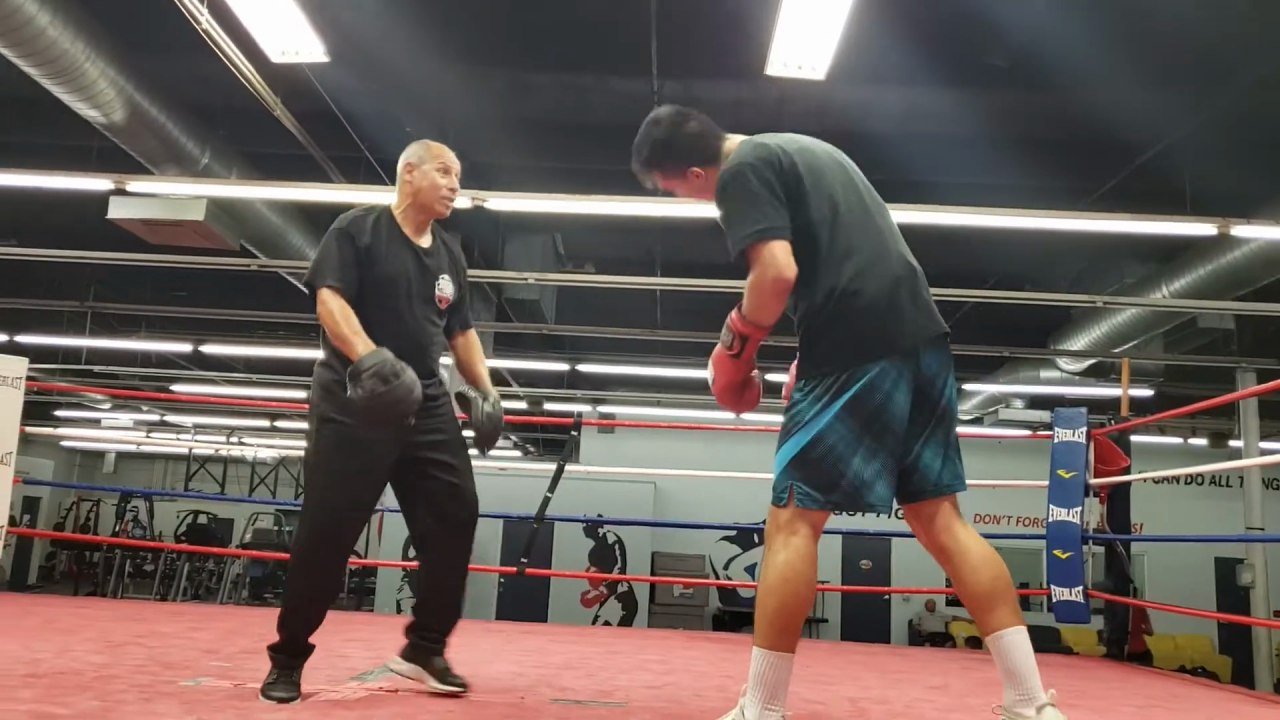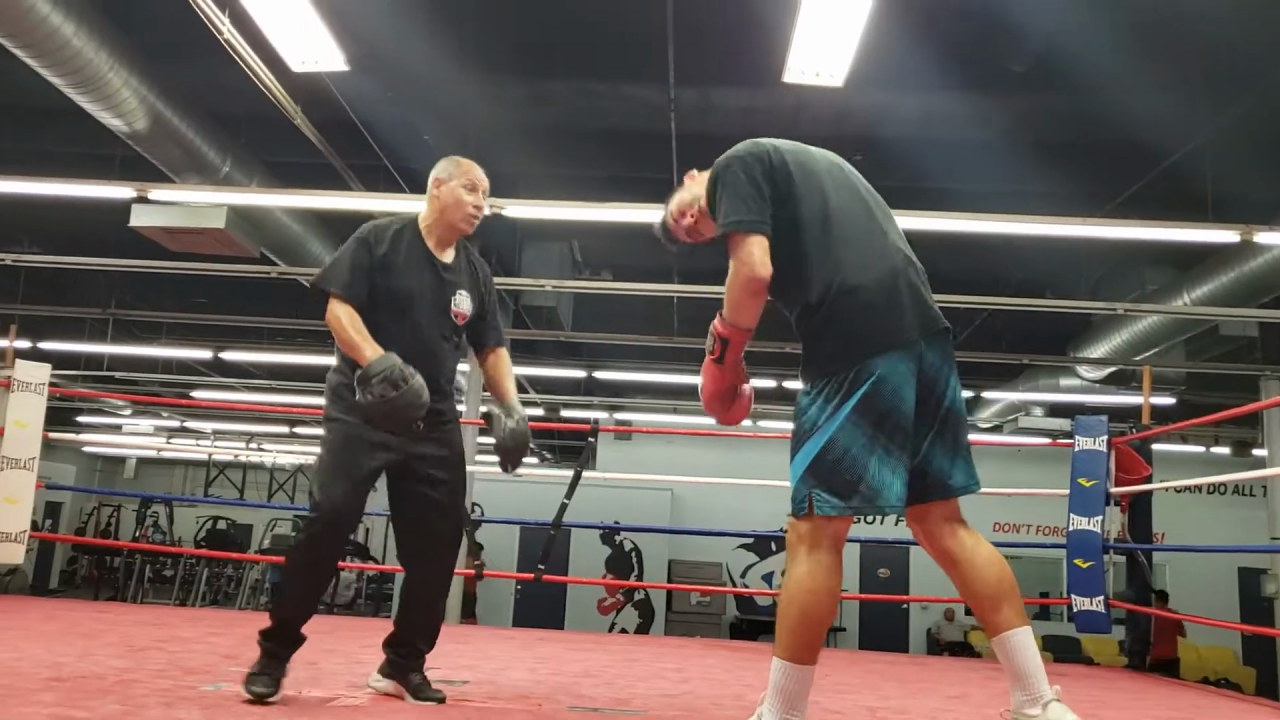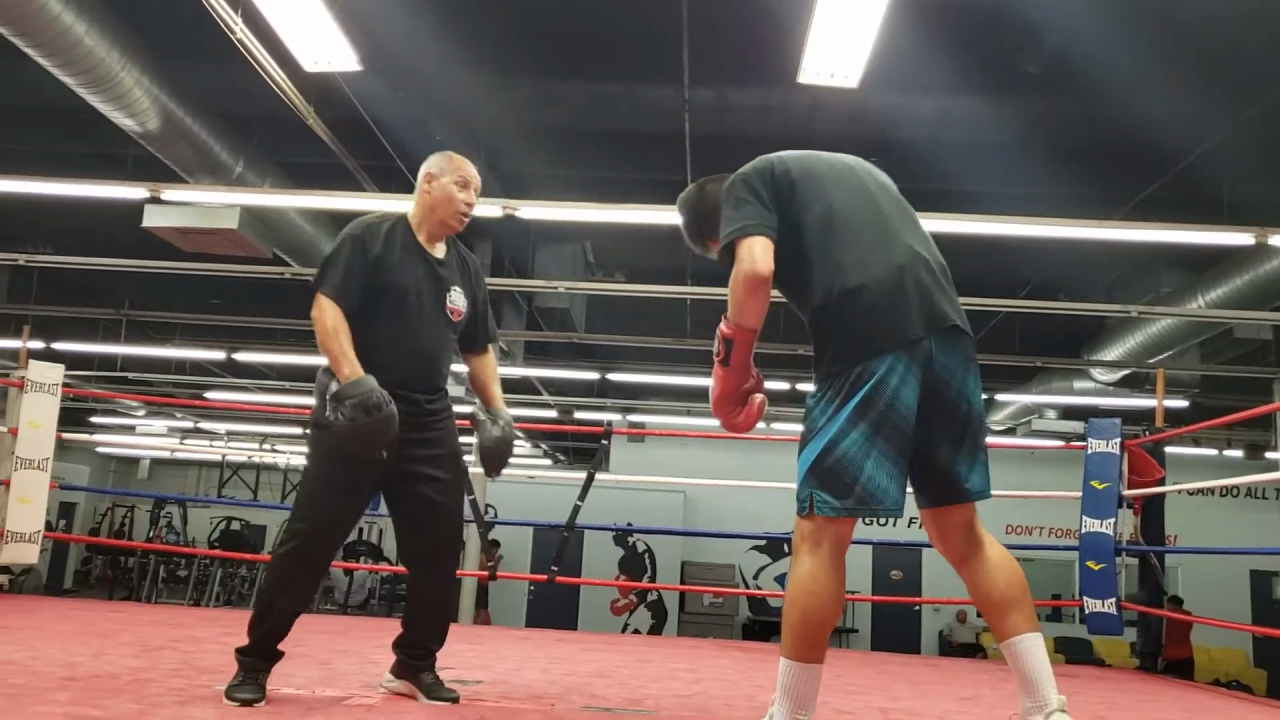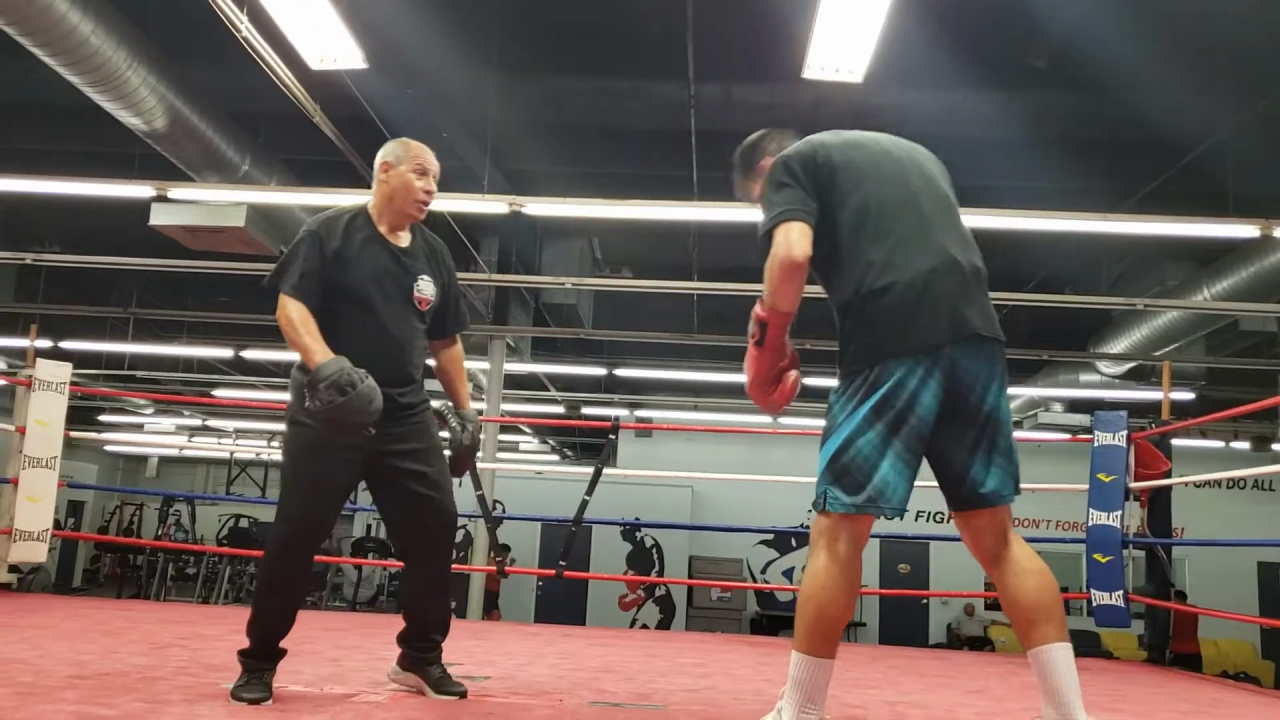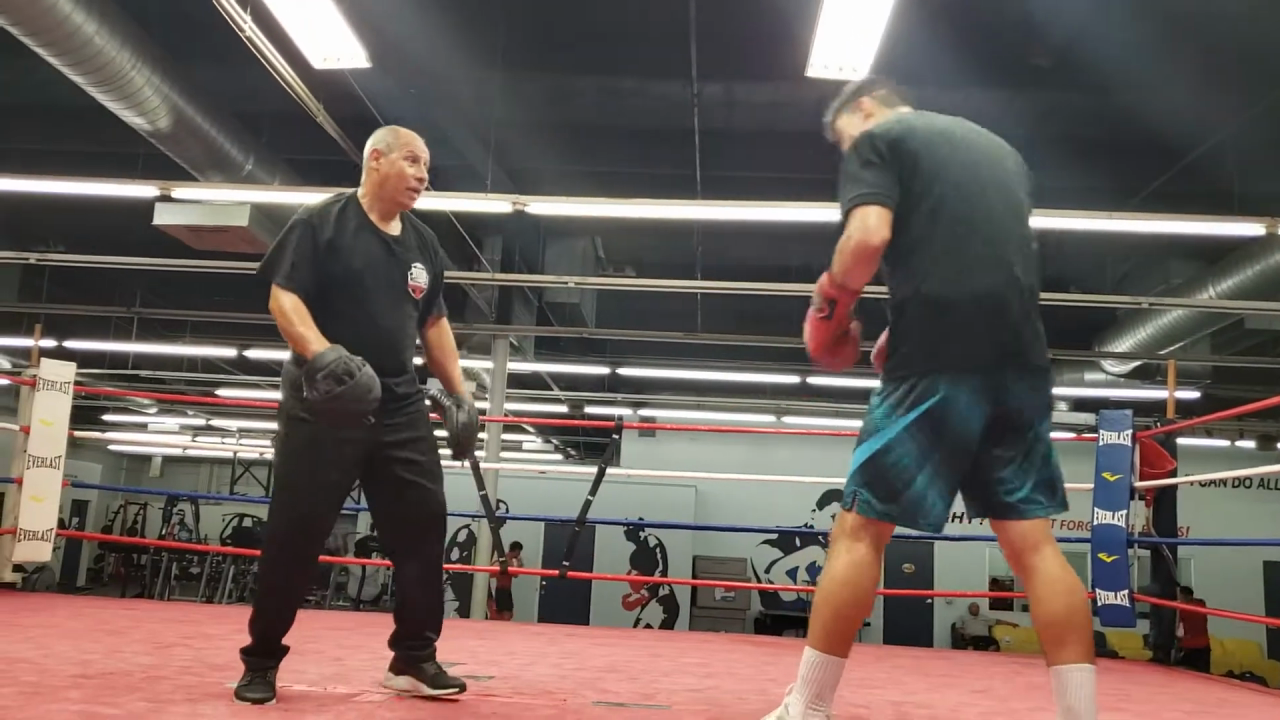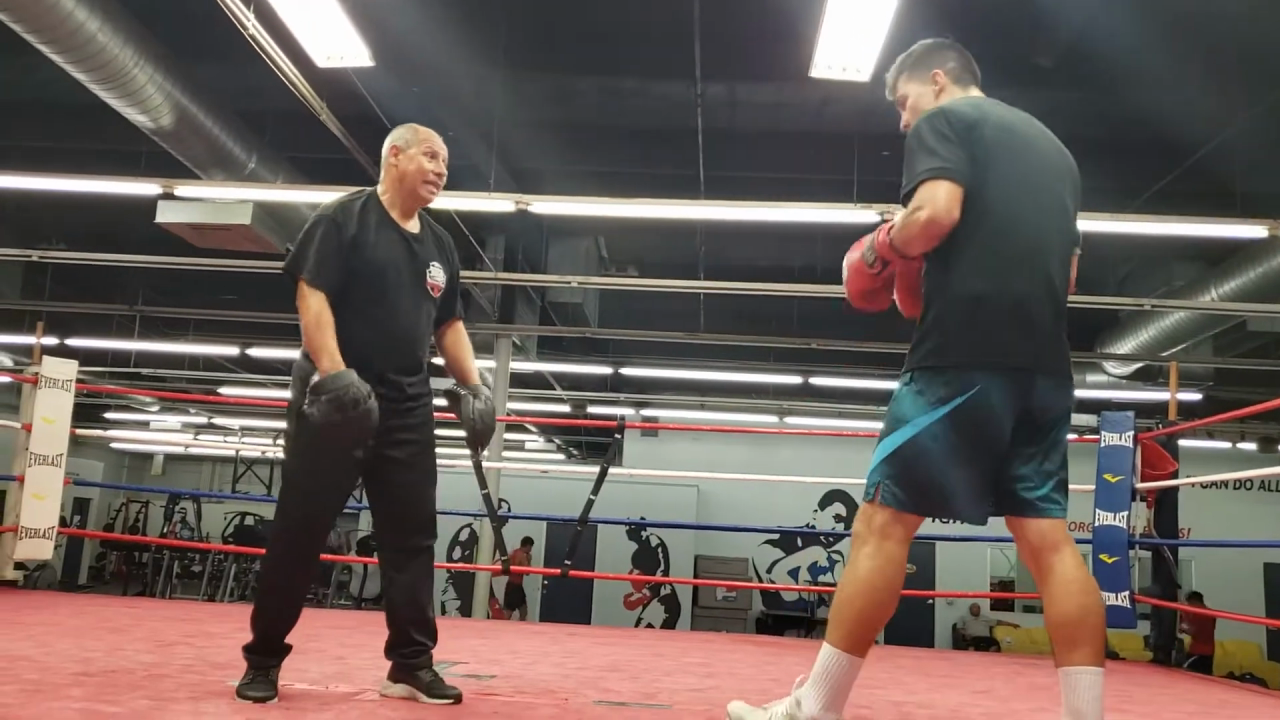
dt=0.2s
person 1, frame 1
left shoulder: (744, 170)
right shoulder: (814, 153)
left elbow: (778, 271)
left wrist: (740, 344)
right wrist: (811, 360)
left hip: (853, 351)
right hip: (919, 339)
left knee: (794, 520)
right knee: (940, 519)
person 1, frame 2
left shoulder: (735, 166)
right shoulder: (822, 163)
left elbow: (753, 270)
left wrist: (724, 355)
left hip: (857, 348)
right hip: (924, 333)
left knee: (815, 532)
right knee: (941, 524)
person 1, frame 3
left shoulder: (749, 181)
right shoulder: (860, 169)
left elbow: (756, 268)
left wrist: (732, 360)
left hip: (867, 346)
right hip: (944, 333)
left knee: (821, 533)
right knee: (960, 530)
person 1, frame 4
left shoulder: (795, 164)
right shoulder: (913, 152)
left elbow: (794, 256)
left wrist: (766, 340)
left hip: (889, 347)
right hip: (973, 336)
left knee: (836, 531)
right knee: (993, 535)
person 1, frame 5
left shoulder: (874, 140)
right shoulder: (999, 150)
left elbow: (870, 236)
left wrist: (828, 302)
left hip: (934, 361)
right hip: (1018, 359)
left knee: (859, 530)
right knee: (1034, 543)
person 1, frame 6
left shoulder: (945, 121)
right shoulder: (1055, 148)
left elbow: (936, 210)
left wrist: (878, 252)
left hip: (962, 356)
right hip: (1042, 363)
left knee: (884, 522)
right knee: (1048, 540)
person 2, frame 1
left shoulder: (448, 253)
right shoulder: (357, 230)
left elbow: (460, 330)
right elbow: (329, 299)
left wrist: (483, 389)
right wrist: (369, 356)
left hip: (426, 408)
right hip: (352, 404)
left knee: (454, 520)
right knee: (328, 528)
left ankle: (425, 648)
right ankle: (288, 658)
person 2, frame 2
left shoulder: (474, 270)
right shoulder: (379, 240)
left elbow: (489, 346)
right elbow: (340, 309)
left wrist: (509, 408)
right wrist: (378, 362)
left hip: (433, 420)
right hip: (365, 406)
left knee: (437, 542)
right knee: (328, 521)
left ankle: (401, 665)
right ankle: (275, 649)
person 2, frame 3
left shoulder: (466, 267)
right shoulder: (370, 237)
left elbow: (478, 348)
right elbow: (325, 307)
left wrist: (495, 412)
right wrist: (353, 377)
left hip: (428, 421)
right hip: (356, 415)
left knee: (440, 542)
right knee: (313, 534)
left ankle: (414, 664)
right ankle: (256, 659)
person 2, frame 4
left shoulder: (434, 255)
right shoulder: (329, 233)
left elbow: (446, 339)
right elbow: (290, 305)
left wrist: (464, 409)
right wrist: (326, 365)
left hip: (406, 414)
right hip: (329, 411)
left knee: (435, 527)
right knee: (297, 534)
left ankle: (421, 656)
right ankle: (259, 660)
person 2, frame 5
left shoulder: (423, 243)
right shoulder: (321, 221)
left elbow: (433, 321)
right elbow: (282, 296)
left wrist: (456, 389)
right wrist: (323, 354)
left hip: (398, 407)
right hip: (323, 404)
left knee: (422, 527)
right knee: (295, 531)
left ankle: (414, 657)
right ankle: (261, 661)
person 2, frame 6
left shoulder: (439, 244)
right shoulder: (343, 217)
left elbow: (448, 323)
right elbow: (312, 295)
left wrist: (473, 386)
right wrist: (334, 374)
left hip: (408, 409)
right hip: (338, 404)
left knee: (412, 535)
right knee: (299, 529)
left ankle: (411, 665)
right ankle: (263, 659)
